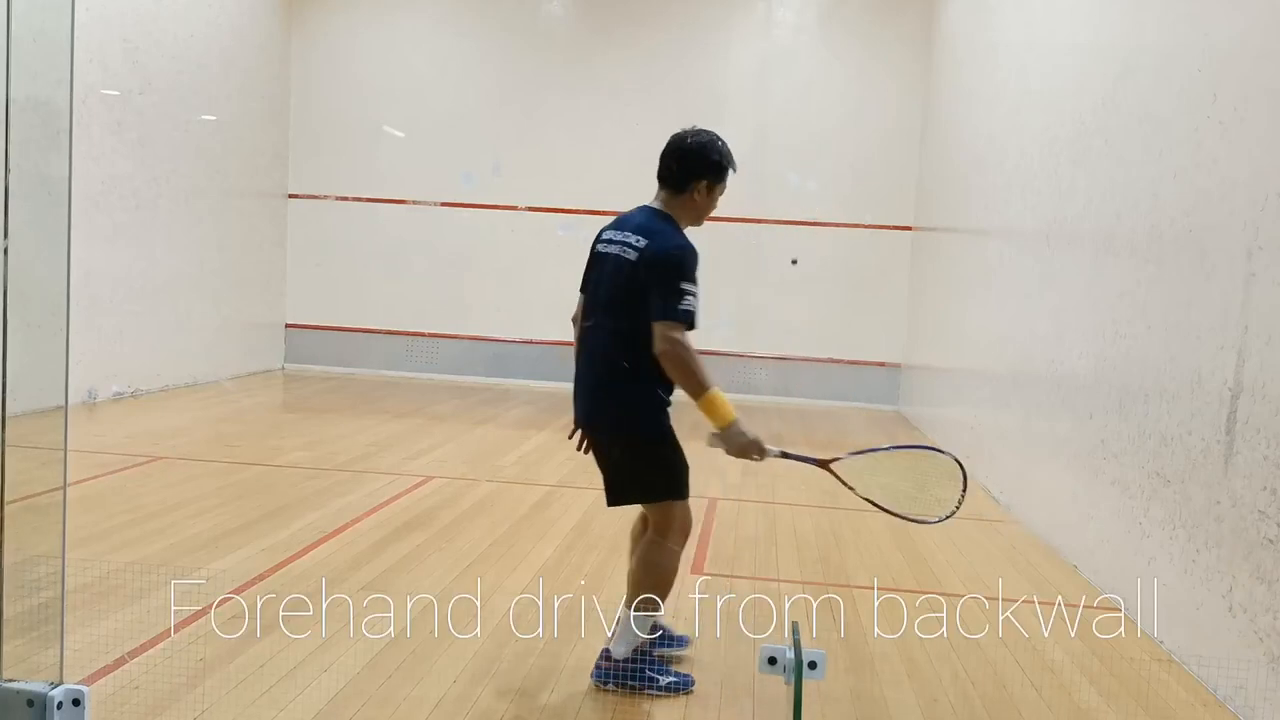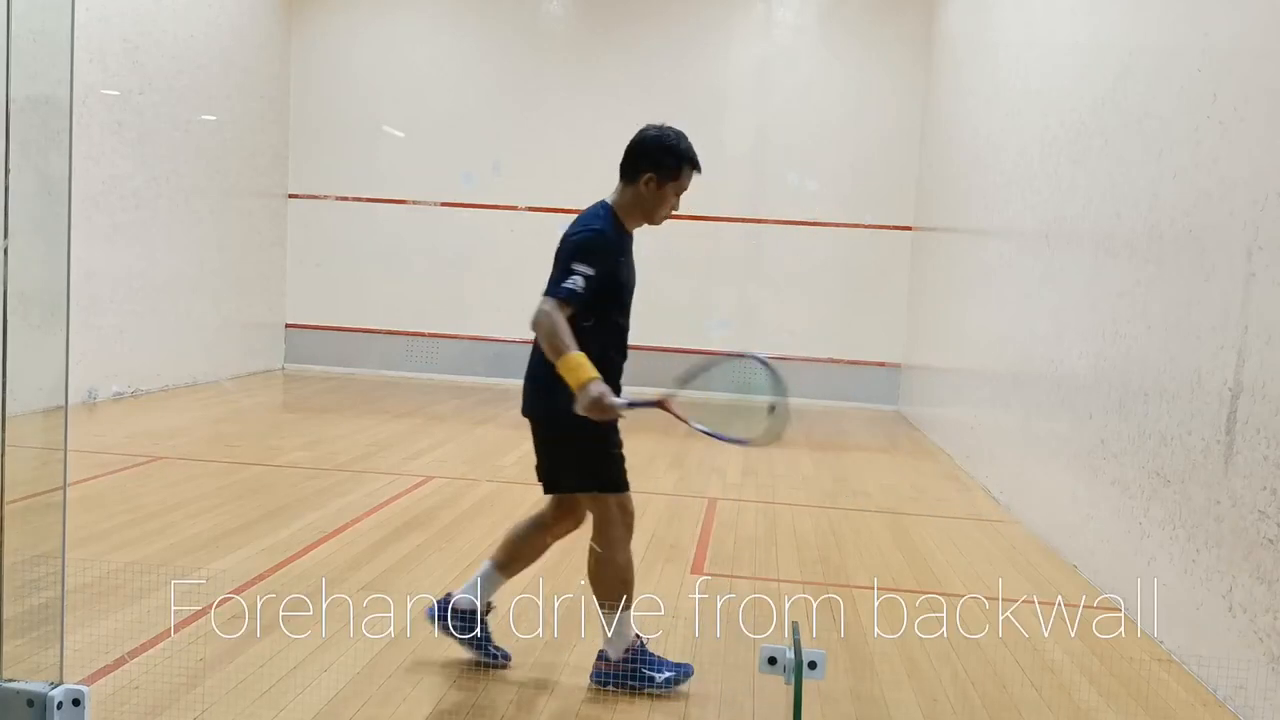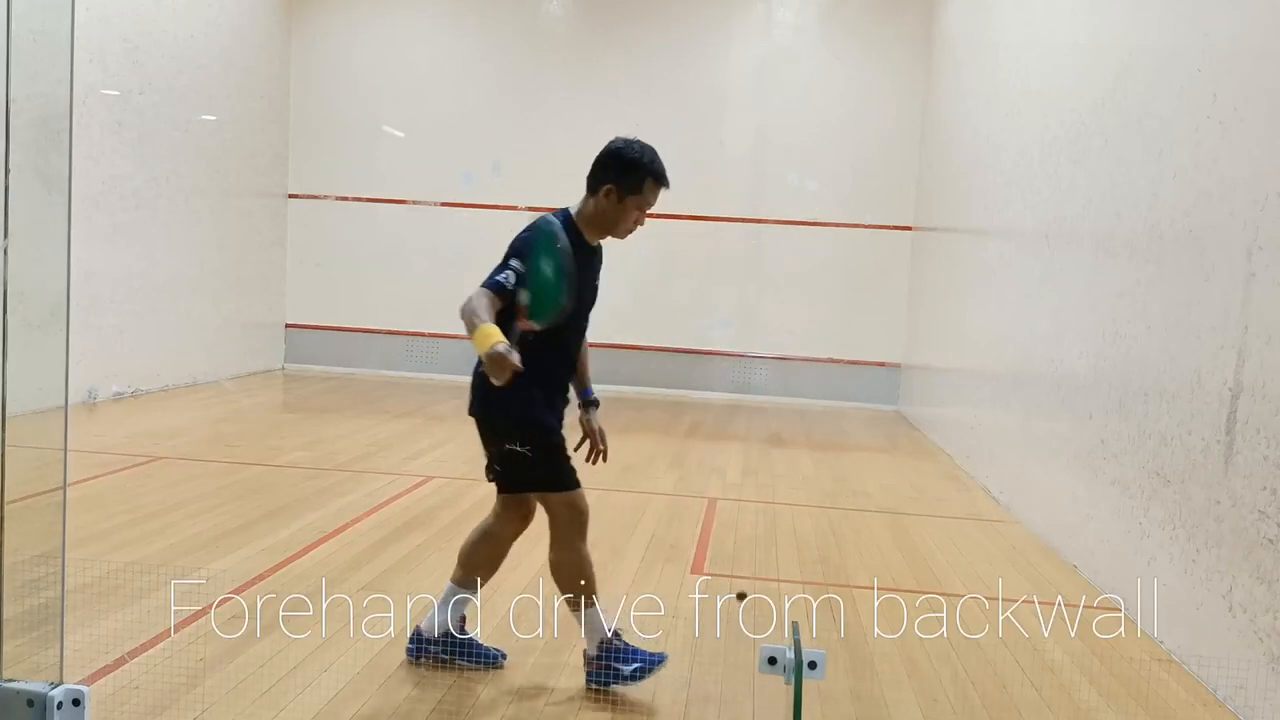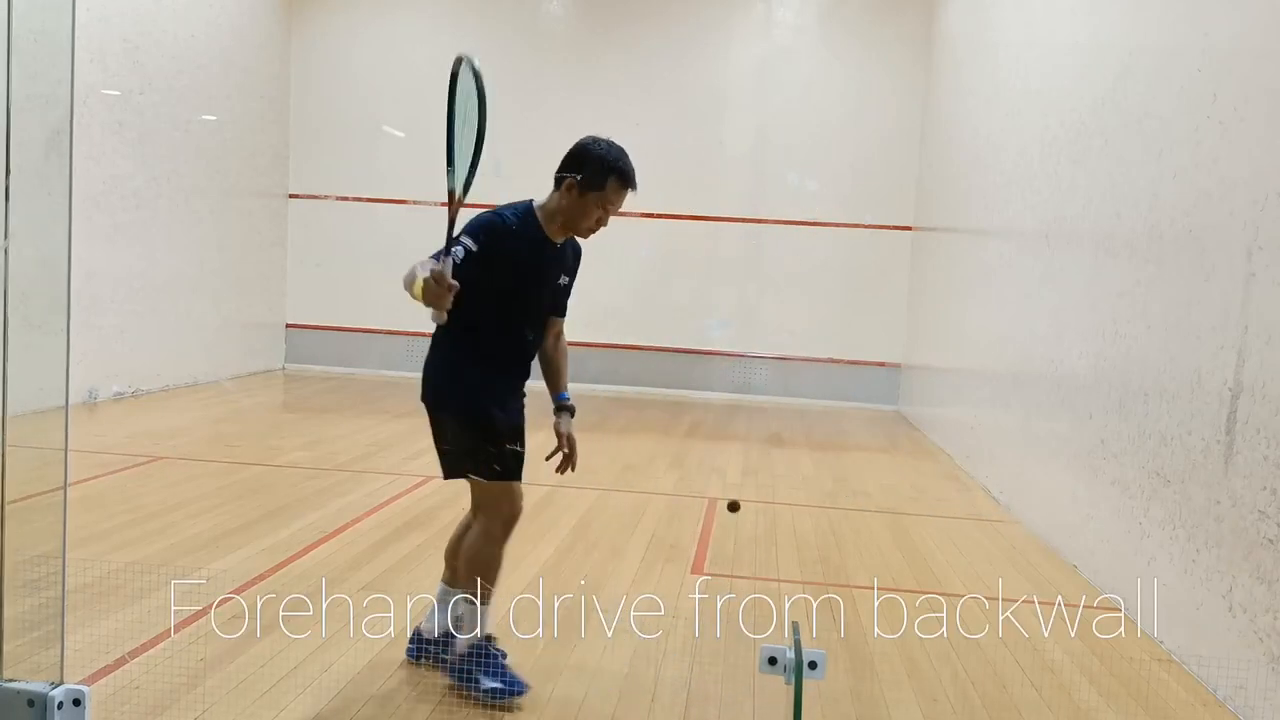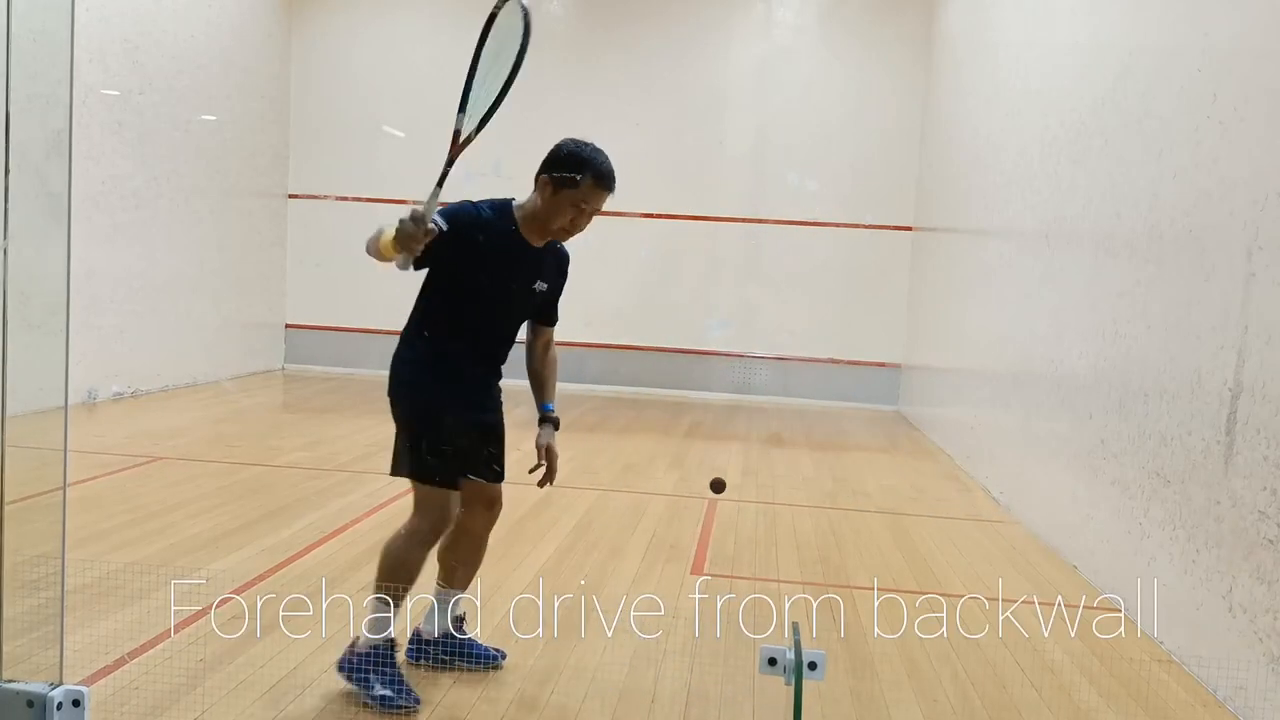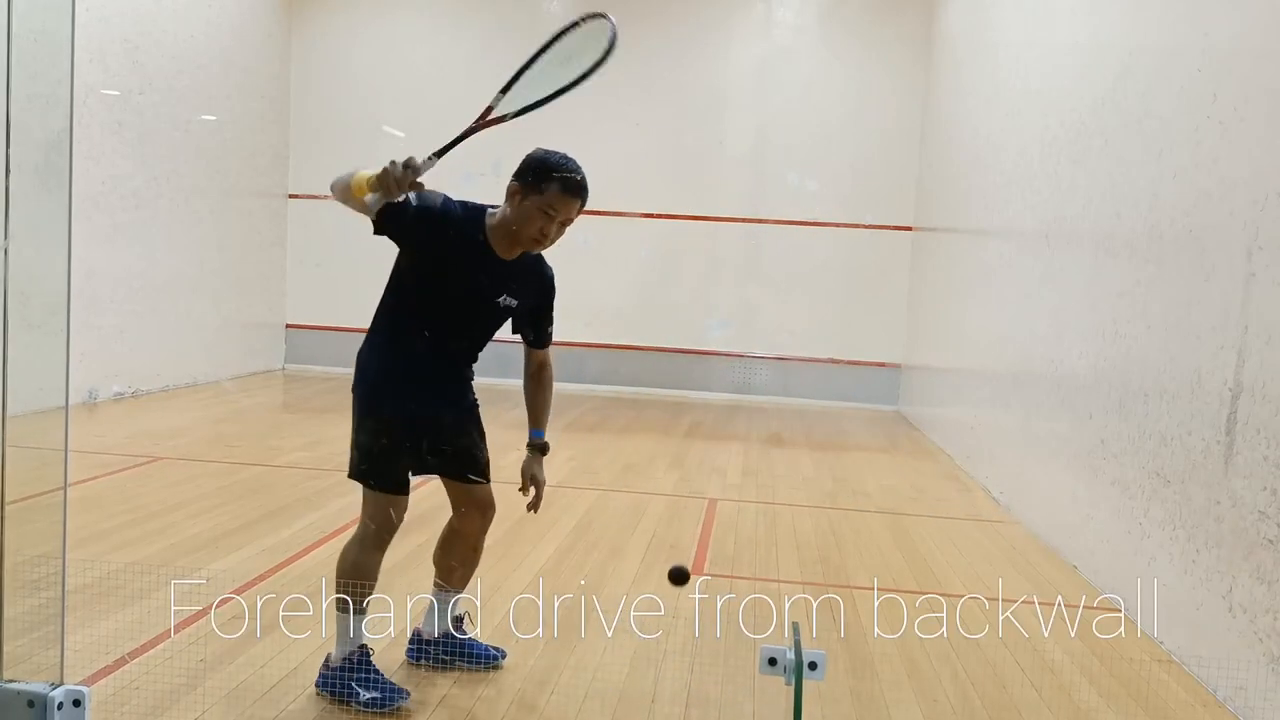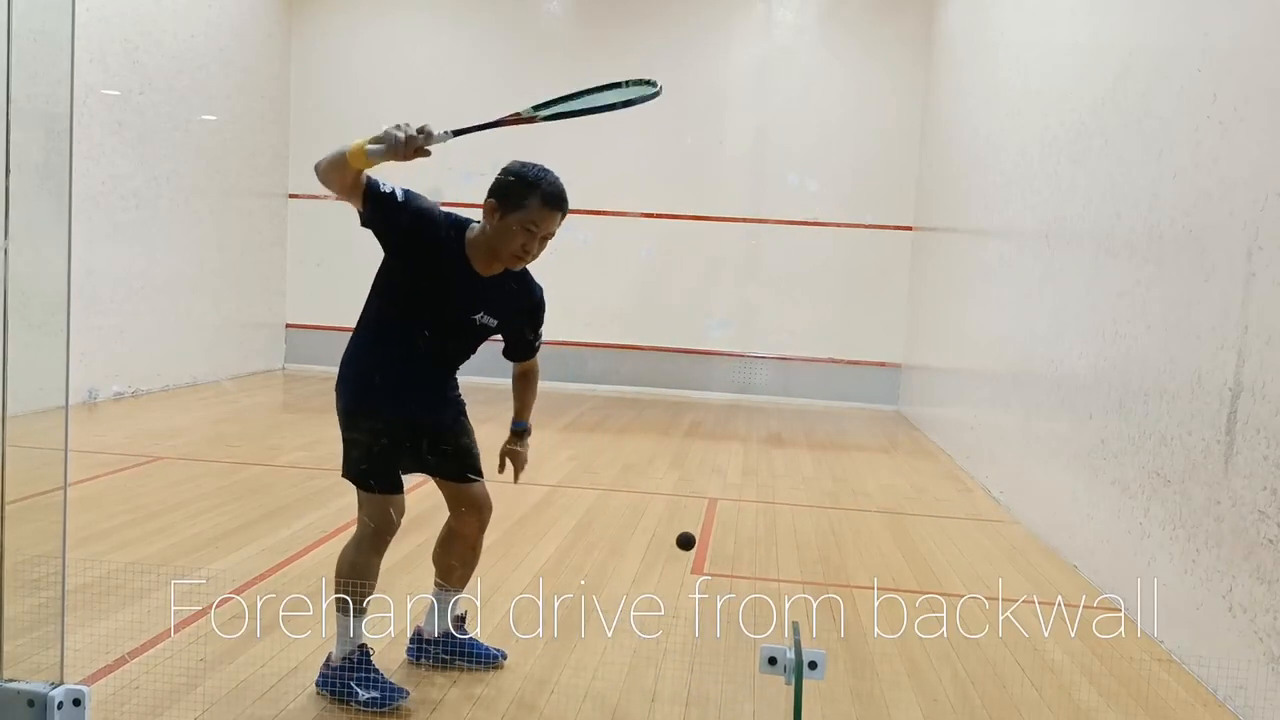
dt=0.3s
person 1, frame 1
left shoulder: (612, 231)
right shoulder: (672, 250)
left elbow: (580, 320)
right elbow: (668, 343)
right wrist: (724, 419)
left hip: (597, 403)
right hip: (632, 411)
left knee: (657, 512)
right knee: (671, 523)
left ankle: (639, 622)
right ankle: (624, 656)
person 1, frame 2
left shoulder: (602, 227)
right shoulder: (599, 237)
right elbow: (547, 317)
right wrist: (586, 382)
left hip: (562, 400)
right hip: (569, 404)
left knee: (565, 512)
right knee: (615, 518)
left ankle: (464, 607)
right ankle: (619, 654)
person 1, frame 3
left shoulder: (591, 251)
right elbow: (479, 301)
left wrist: (588, 403)
right wrist: (491, 344)
left hip: (538, 406)
right hip: (510, 403)
left knee: (513, 513)
right knee: (570, 513)
left ankle: (437, 631)
right ankle: (602, 649)
person 1, frame 4
left shoulder: (569, 253)
right shoulder: (499, 228)
right elbow: (424, 270)
left wrist: (562, 407)
right wrist: (429, 284)
left hip: (502, 394)
right hip: (460, 389)
left knee: (490, 509)
right knee: (502, 506)
left ankle: (437, 631)
right ankle: (472, 647)
person 1, frame 5
left shoulder: (556, 261)
right shoulder: (471, 223)
left elbow: (541, 343)
right elbow: (376, 245)
left wrist: (548, 419)
right wrist: (400, 241)
left hip: (479, 394)
right hip: (423, 386)
left knee: (483, 504)
right knee: (433, 513)
left ankle: (436, 631)
right ankle: (367, 648)
person 1, frame 6
left shoulder: (536, 279)
right shoulder: (440, 219)
left elbow: (538, 365)
right elbow: (342, 190)
left wrist: (536, 447)
right wrist: (378, 184)
left hip: (451, 395)
right hip: (387, 388)
left knee: (476, 508)
right knee: (382, 518)
left ankle: (435, 633)
right ankle: (344, 660)
person 1, frame 7
left shoulder: (524, 298)
right shoulder: (422, 227)
left elbow: (524, 369)
right elbow: (330, 173)
left wrist: (519, 433)
right wrist: (377, 150)
left hip: (435, 397)
right hip: (370, 393)
left knee: (474, 508)
right knee: (381, 519)
left ankle: (437, 632)
right ankle: (344, 661)
